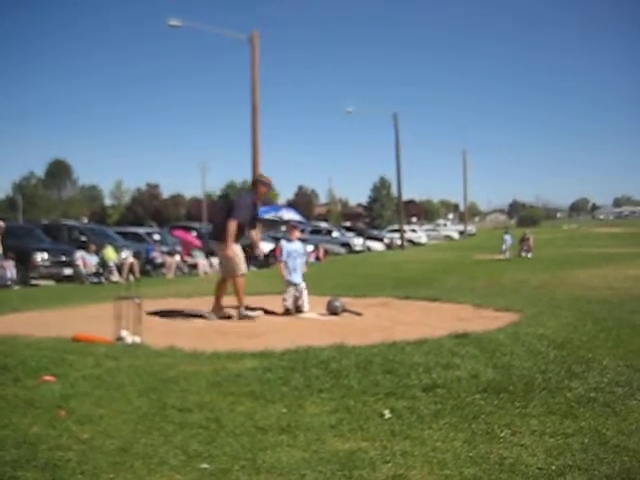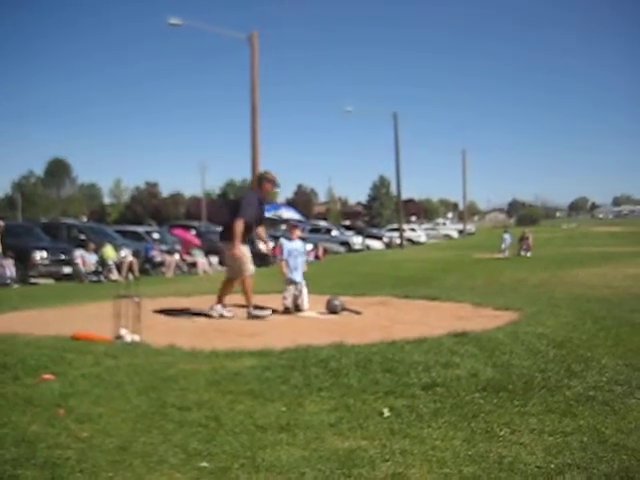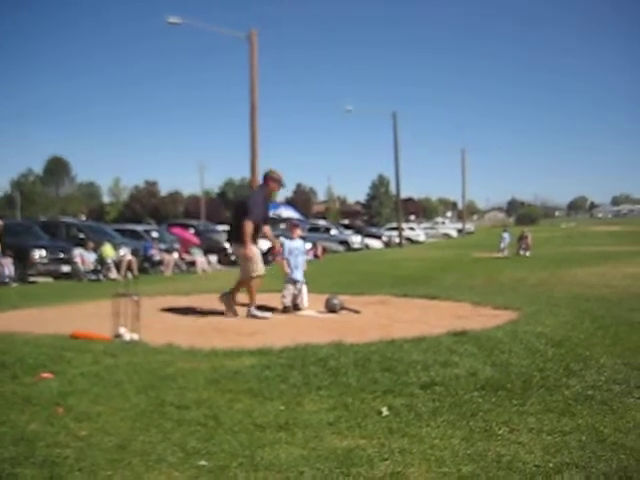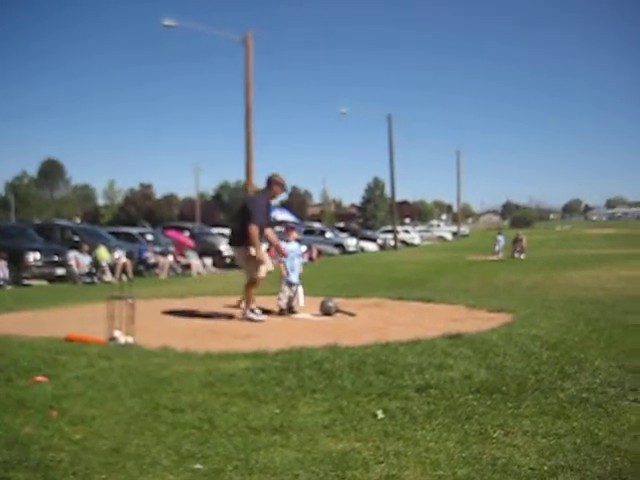
dt=0.1s
person 1, frame 1
left shoulder: (253, 204)
right shoulder: (244, 200)
left elbow: (253, 229)
right elbow: (231, 222)
left wrist: (257, 246)
right wrist: (229, 247)
left hip: (227, 239)
right hip: (223, 239)
left knee: (226, 275)
right knee: (239, 272)
left ankle: (216, 309)
right ankle: (242, 309)
person 1, frame 2
left shoulder: (259, 201)
right shoulder: (250, 198)
left elbow: (259, 226)
right elbow: (239, 222)
left wrist: (267, 243)
right wrist: (236, 245)
left hip: (239, 241)
right hip: (232, 240)
left knee: (234, 275)
right knee: (247, 272)
left ankle: (218, 305)
right ankle: (251, 309)
person 1, frame 3
left shoulder: (264, 200)
right shoulder: (256, 198)
left elbow: (264, 225)
right elbow: (248, 223)
left wrist: (275, 242)
right wrist: (247, 247)
left hip: (248, 241)
right hip: (242, 240)
left knee: (249, 274)
right knee: (256, 273)
left ankle: (229, 295)
right ankle: (252, 309)
person 1, frame 4
left shoulder: (265, 203)
right shoulder: (258, 201)
left elbow: (266, 228)
right elbow: (252, 227)
left wrist: (278, 246)
right wrist: (259, 251)
left hip: (251, 243)
right hip: (242, 243)
left knee: (265, 267)
right knee: (257, 275)
left ankle: (248, 302)
right ankle: (247, 311)
